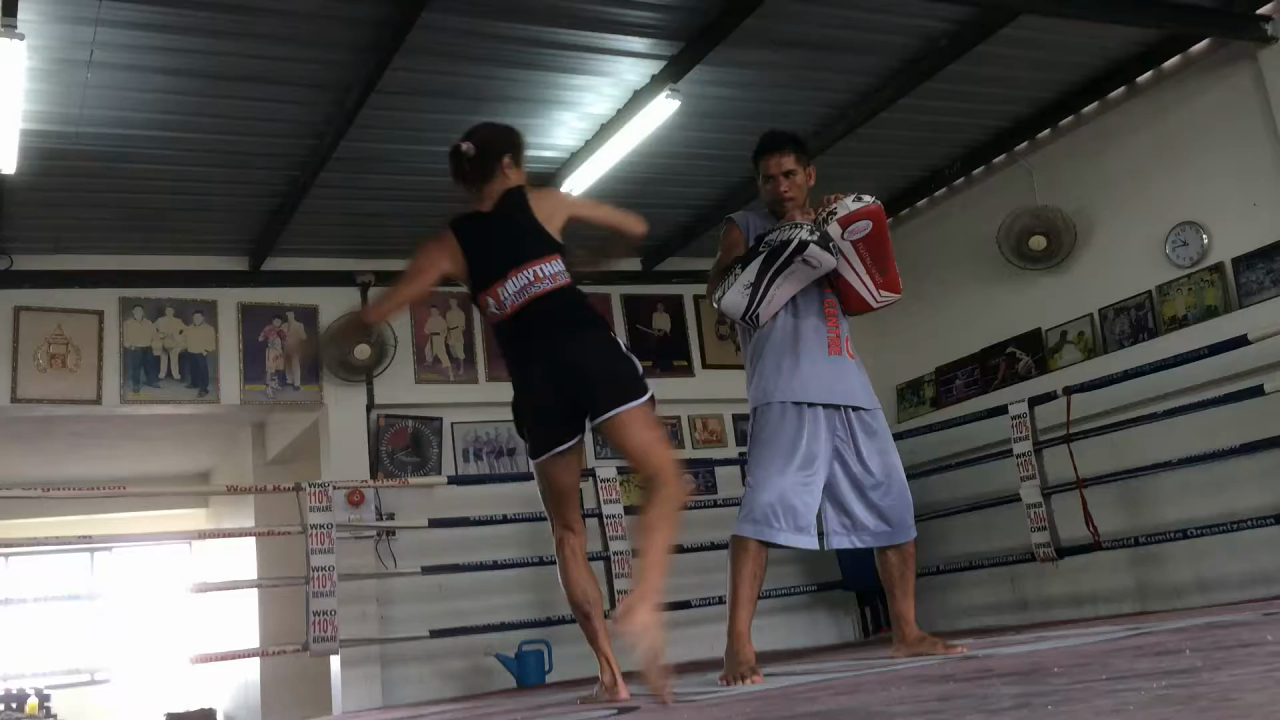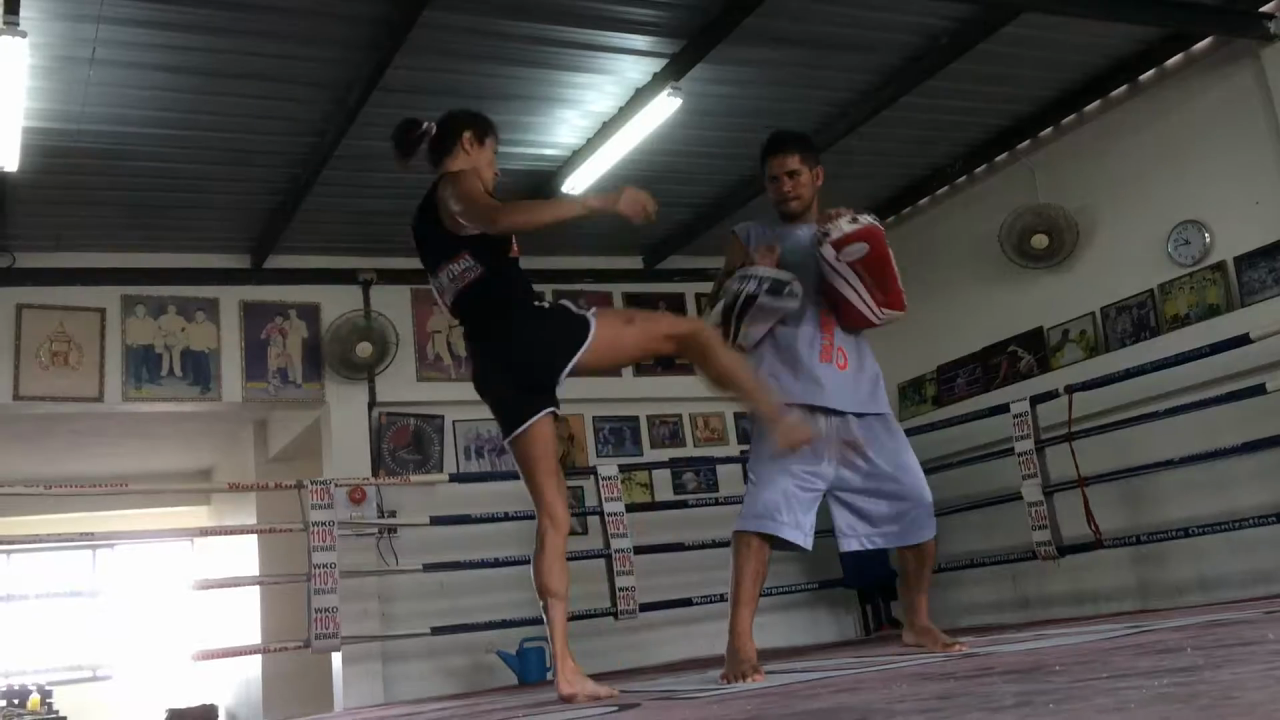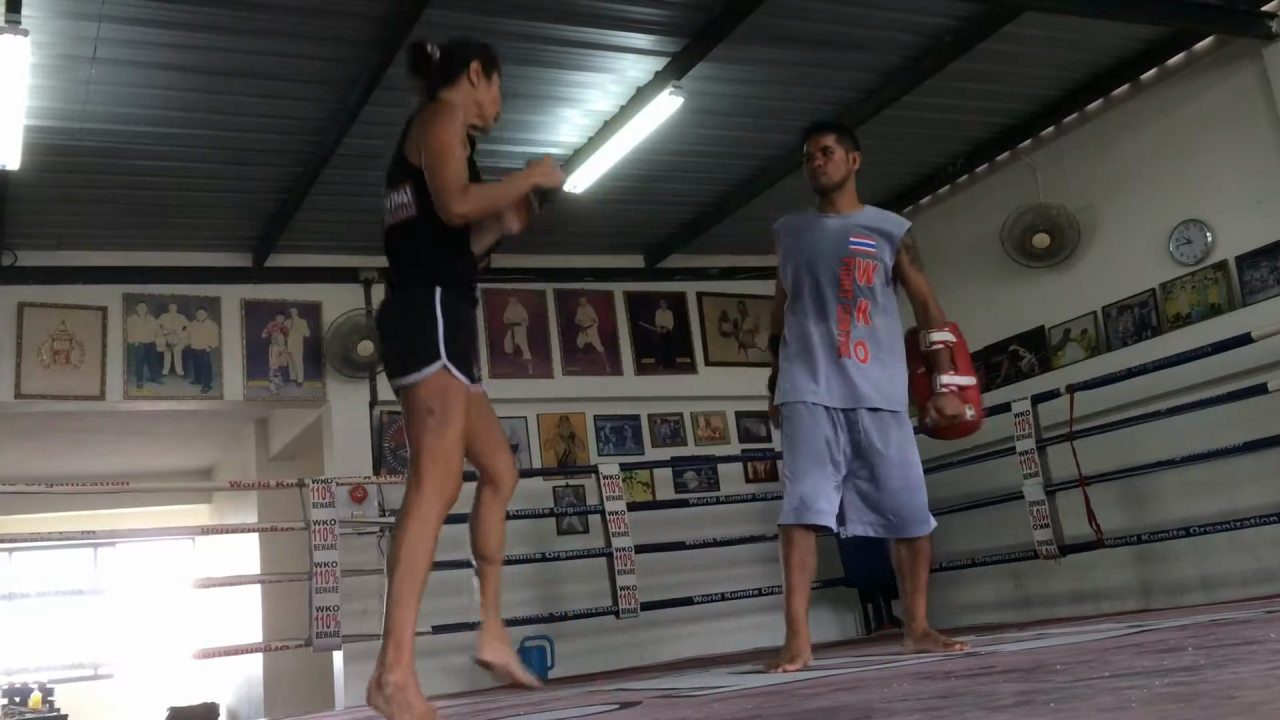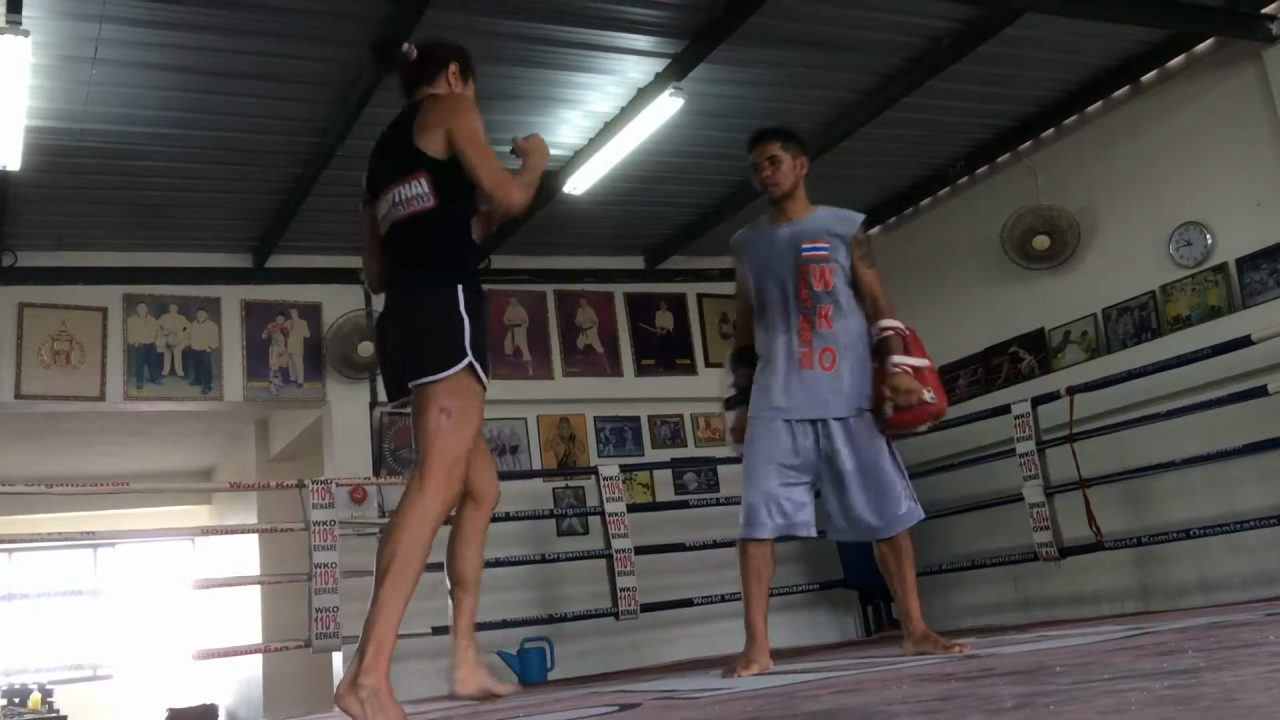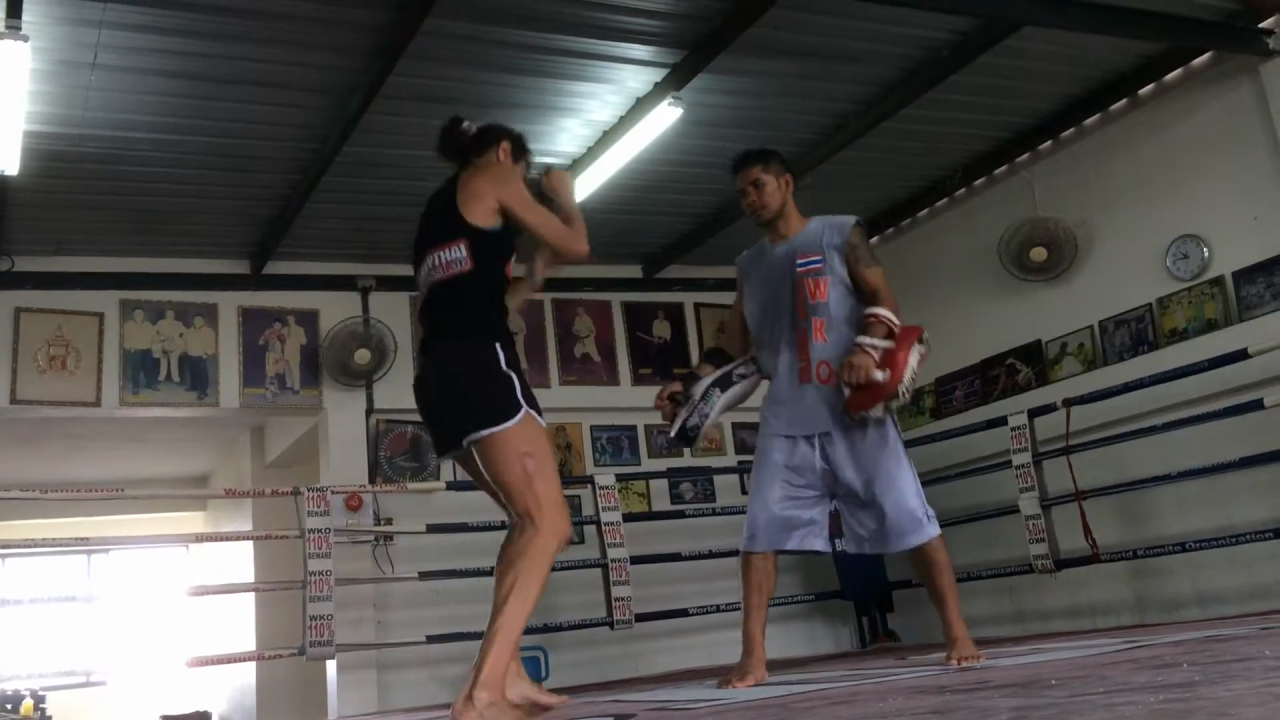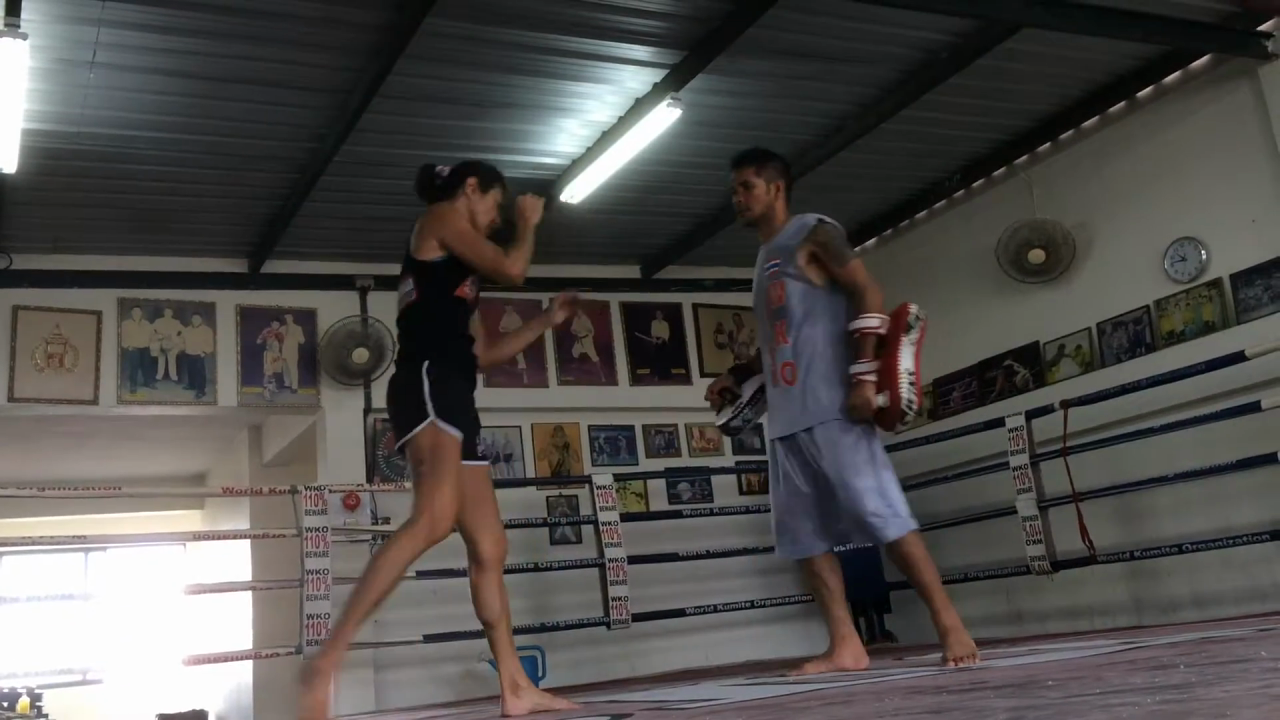
dt=0.5s
person 1, frame 1
left shoulder: (452, 242)
right shoulder: (540, 201)
left elbow: (382, 308)
right elbow: (629, 224)
right wrist: (631, 224)
left hip: (542, 389)
right hip: (589, 356)
left knee: (569, 533)
right knee: (668, 484)
left ankle: (609, 672)
right ankle: (642, 605)
person 1, frame 2
left shoulder: (428, 219)
right shoulder: (455, 188)
right elbow: (503, 217)
right wrist: (597, 201)
left hip: (498, 368)
right hip: (534, 332)
left knee: (552, 513)
right knee: (691, 331)
left ankle: (565, 669)
right ankle: (779, 417)
person 1, frame 3
left shoulder: (421, 143)
right shoulder: (442, 115)
right elbow: (456, 204)
left wrist: (501, 227)
right wrist: (531, 178)
left hip: (425, 320)
right hip: (429, 316)
left knee: (500, 469)
right knee: (435, 483)
left ankle: (493, 634)
person 1, frame 4
left shoulder: (382, 151)
right shoulder: (449, 109)
right elbow: (510, 197)
right wrist: (535, 158)
left hip: (403, 321)
right hip: (445, 311)
left knee: (480, 489)
right knee: (437, 487)
left ankle: (466, 661)
person 1, frame 5
left shoulder: (436, 215)
right shoulder: (489, 176)
right elbow: (573, 247)
left wrist: (518, 287)
right wrist: (565, 198)
left hip: (439, 382)
right hip: (482, 371)
left knee: (528, 524)
right knee: (550, 524)
person 1, frame 6
left shoulder: (450, 266)
right shoulder: (439, 220)
left elbow: (483, 352)
right elbow: (511, 269)
left wrist: (543, 322)
right wrist: (527, 223)
left hip: (454, 401)
right hip: (429, 386)
left knee: (490, 548)
right knee: (436, 518)
right ankle: (328, 659)
person 2, frame 1
right shoulder: (745, 226)
right elbow: (720, 292)
left hip: (849, 389)
right hip: (786, 391)
left knee: (892, 506)
right knee: (764, 506)
left ankle: (907, 632)
right ankle: (739, 646)
person 2, frame 2
right shoulder: (749, 238)
right elbow: (718, 310)
left hip: (860, 397)
right hip: (790, 396)
left knee: (912, 504)
right knee: (765, 506)
left ankle: (918, 622)
right ankle: (740, 644)
person 2, frame 3
left shoulder: (891, 230)
right shoulder: (789, 231)
left elbow: (926, 307)
left wrist: (945, 385)
right wrist: (775, 384)
left hip: (879, 393)
right hip: (808, 390)
left knee: (908, 509)
right knee: (803, 502)
left ankle: (918, 627)
right ankle: (797, 637)
person 2, frame 4
left shoulder: (845, 227)
right shoulder: (746, 243)
left elbow: (877, 304)
left wrist: (897, 366)
right wrist: (740, 400)
left hip: (849, 399)
right hip: (776, 404)
left knee: (887, 511)
right knee: (759, 514)
left ankle: (915, 628)
right ankle: (756, 644)
person 2, frame 5
left shoulder: (842, 233)
right shoulder: (750, 264)
left elbow: (883, 298)
right elbow: (736, 341)
left wrist: (866, 347)
right wrist: (688, 385)
left hip: (852, 408)
right hip: (788, 420)
left knee: (908, 519)
right knee: (763, 531)
left ankle: (957, 634)
right ankle: (752, 658)
person 2, frame 6
left shoulder: (813, 233)
right shoulder: (766, 257)
left elbow: (869, 295)
left wrist: (864, 376)
right wrist: (738, 375)
left hip: (832, 408)
right hip: (788, 417)
left knee: (879, 512)
right knee: (803, 536)
left ankle: (950, 625)
right ankle: (845, 646)
